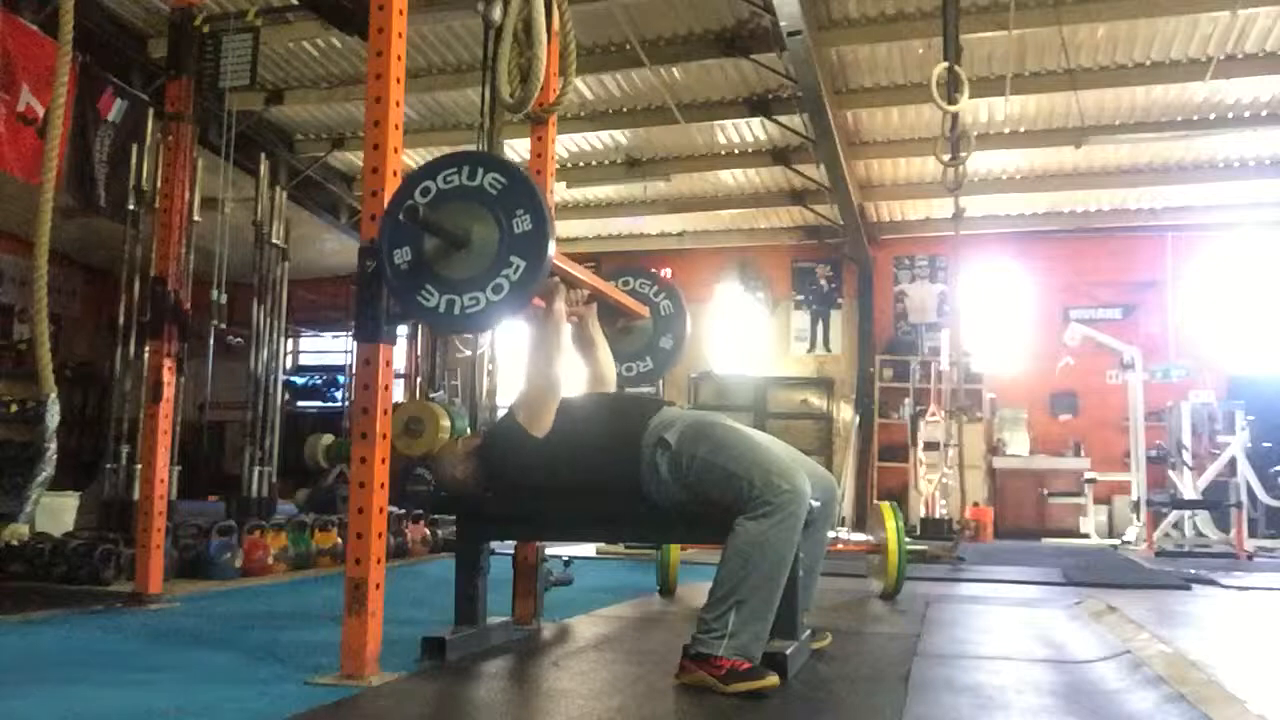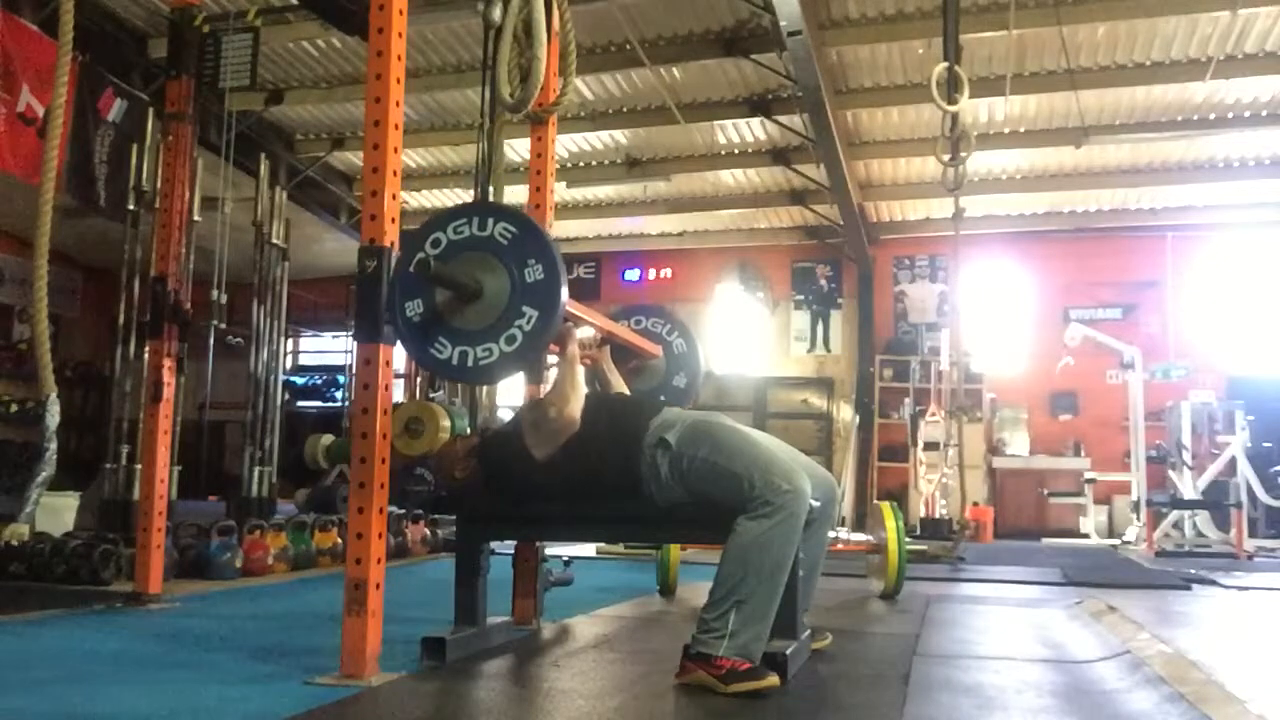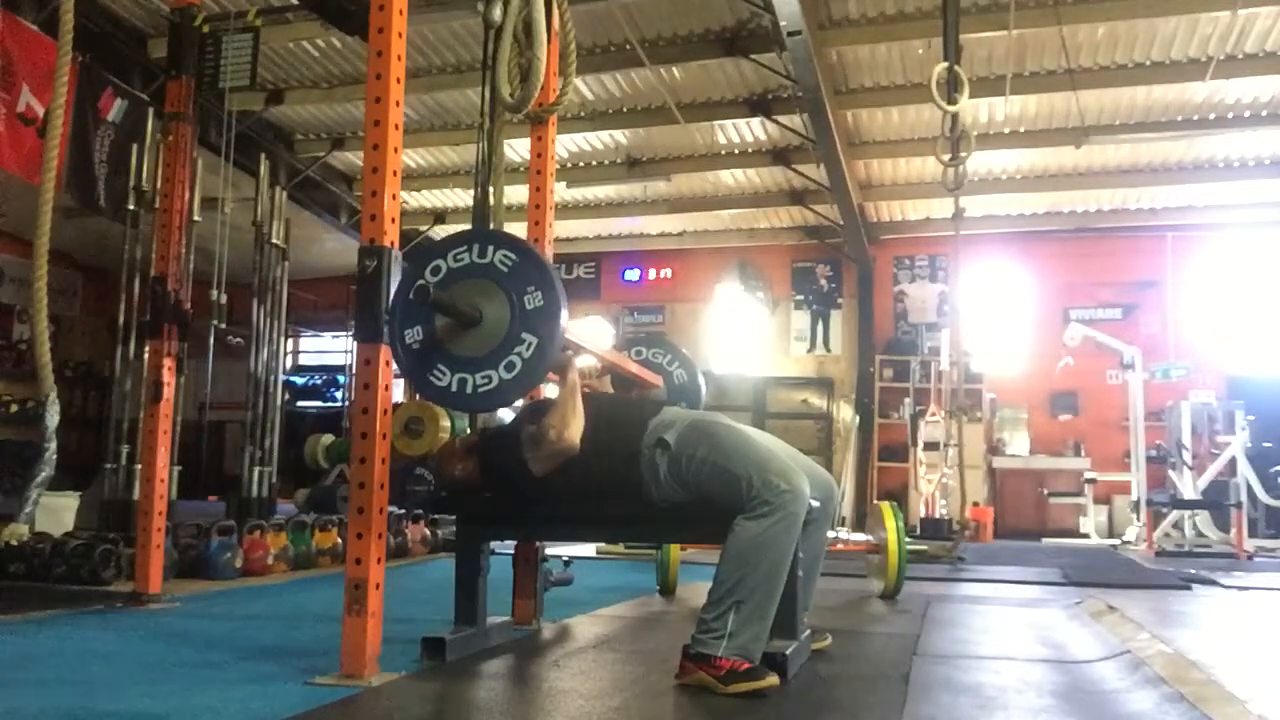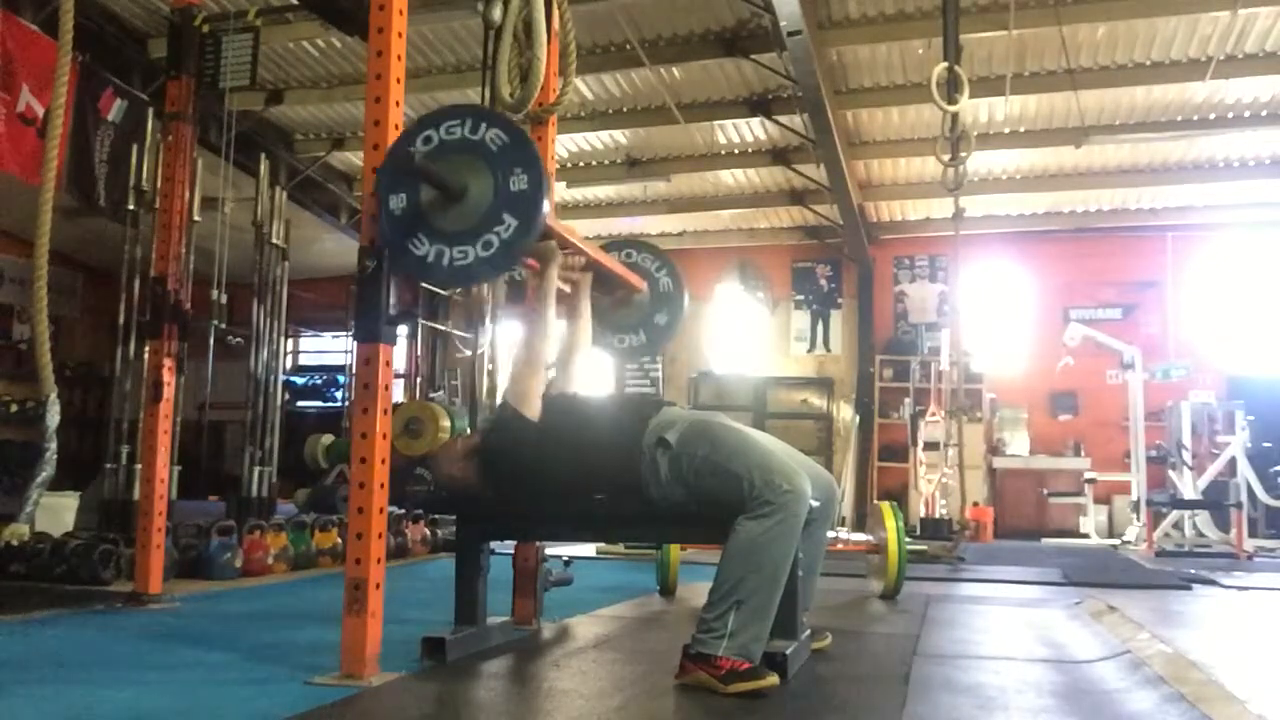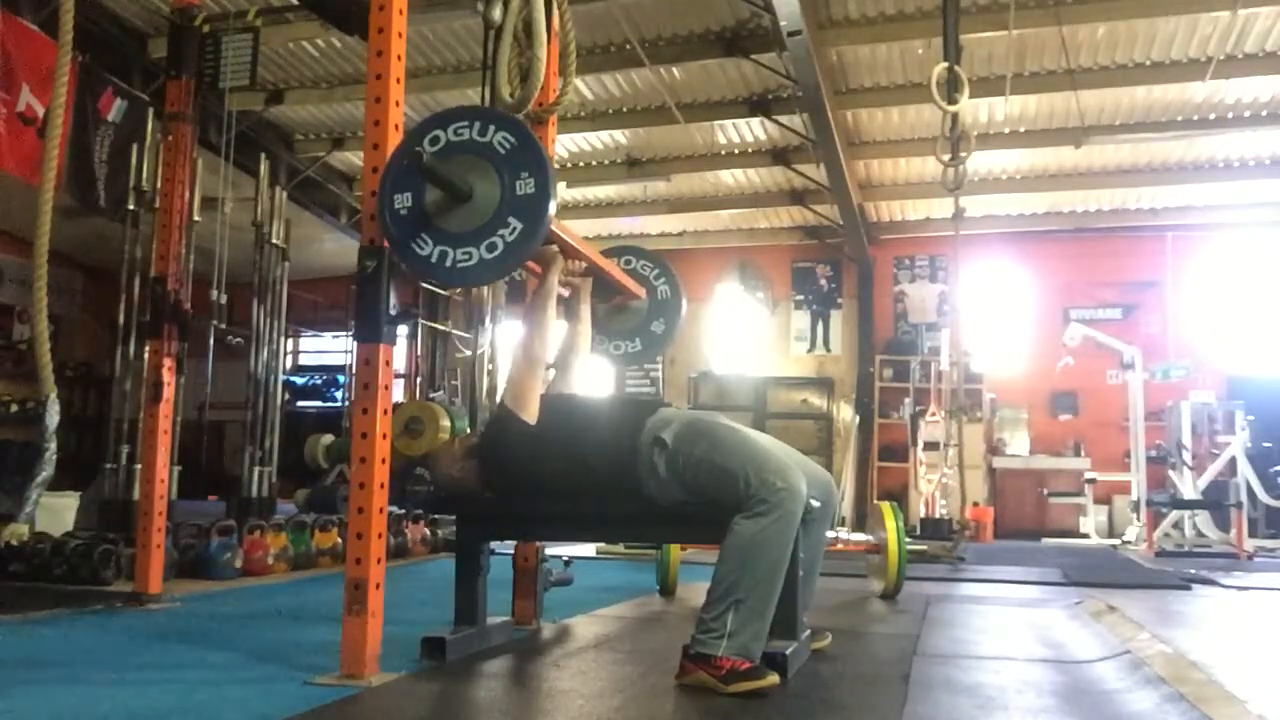
dt=1s
person 1, frame 1
left shoulder: (530, 436)
right shoulder: (503, 452)
left elbow: (603, 389)
right elbow: (546, 383)
left wrist: (588, 321)
right wrist: (555, 308)
left knee: (818, 490)
right knee: (782, 490)
left ankle: (779, 621)
right ankle: (716, 653)
person 1, frame 2
left shoulder: (518, 439)
right shoulder: (500, 453)
left elbow: (619, 414)
right elbow: (564, 417)
left wrist: (602, 363)
right wrist: (568, 350)
left knee: (818, 491)
right knee: (783, 492)
left ankle: (779, 621)
right ankle: (716, 652)
person 1, frame 3
left shoulder: (518, 438)
right shoulder: (502, 451)
right elbow: (564, 439)
left wrist: (601, 390)
right wrist: (568, 377)
left knee: (817, 490)
right knee: (781, 492)
left ankle: (780, 620)
right ankle: (716, 653)
person 1, frame 4
left shoulder: (533, 432)
right shoulder: (505, 449)
left elbow: (569, 360)
right elbow: (533, 354)
left wrist: (582, 290)
right wrist: (548, 269)
left knee: (817, 490)
right knee: (784, 491)
left ankle: (779, 621)
right ankle: (716, 653)
person 1, frame 5
left shoulder: (534, 432)
right shoulder: (503, 450)
left elbow: (566, 365)
right elbow: (531, 357)
left wrist: (580, 295)
right wrist: (549, 273)
left knee: (816, 490)
right knee: (779, 489)
left ankle: (777, 621)
right ankle: (716, 653)
